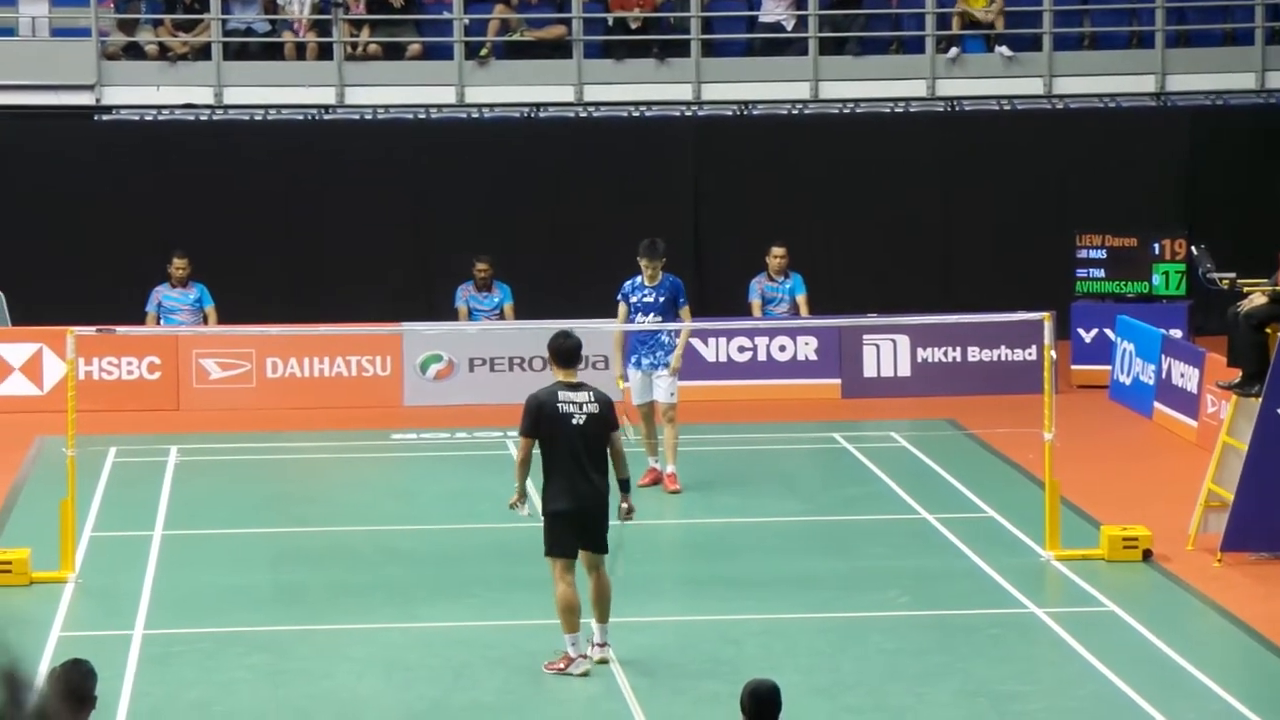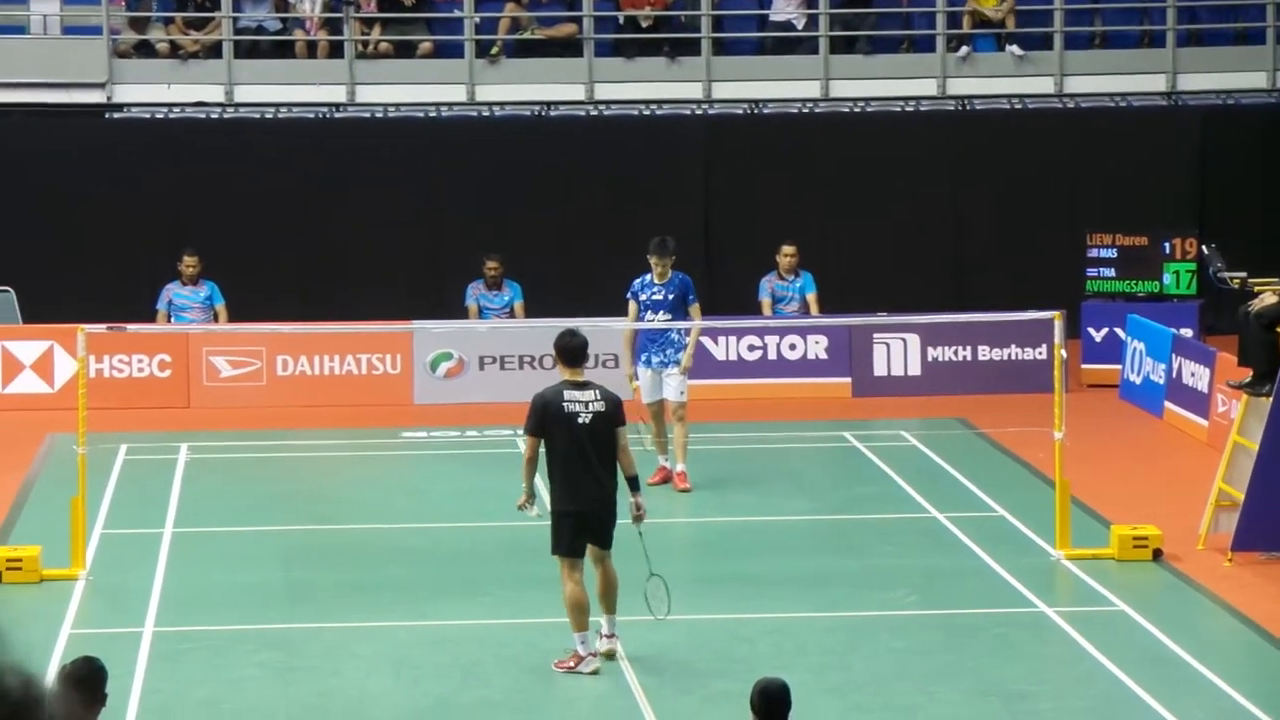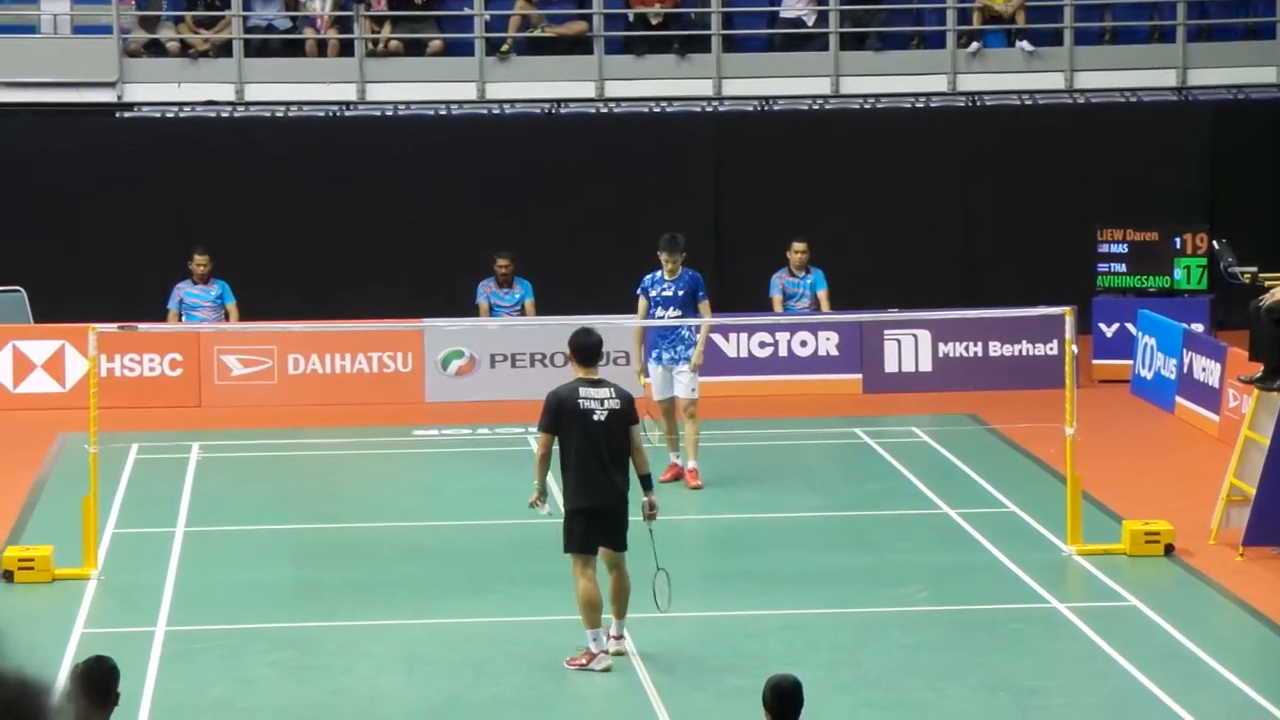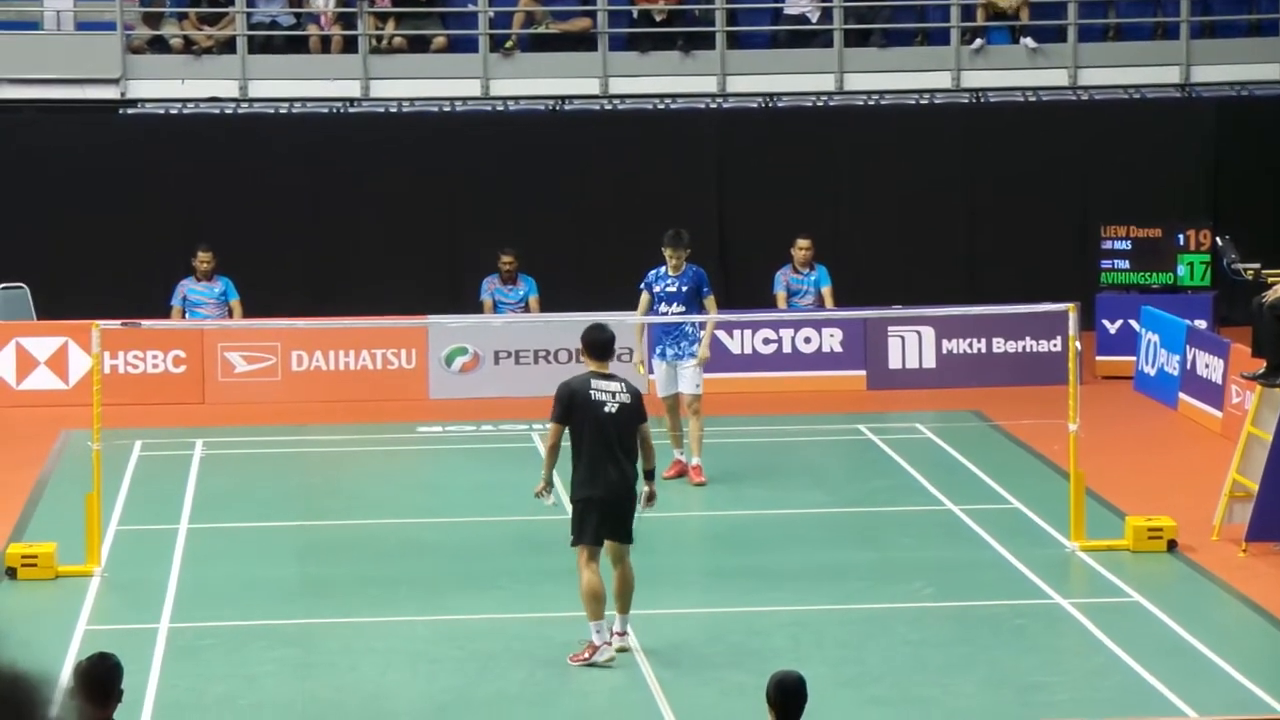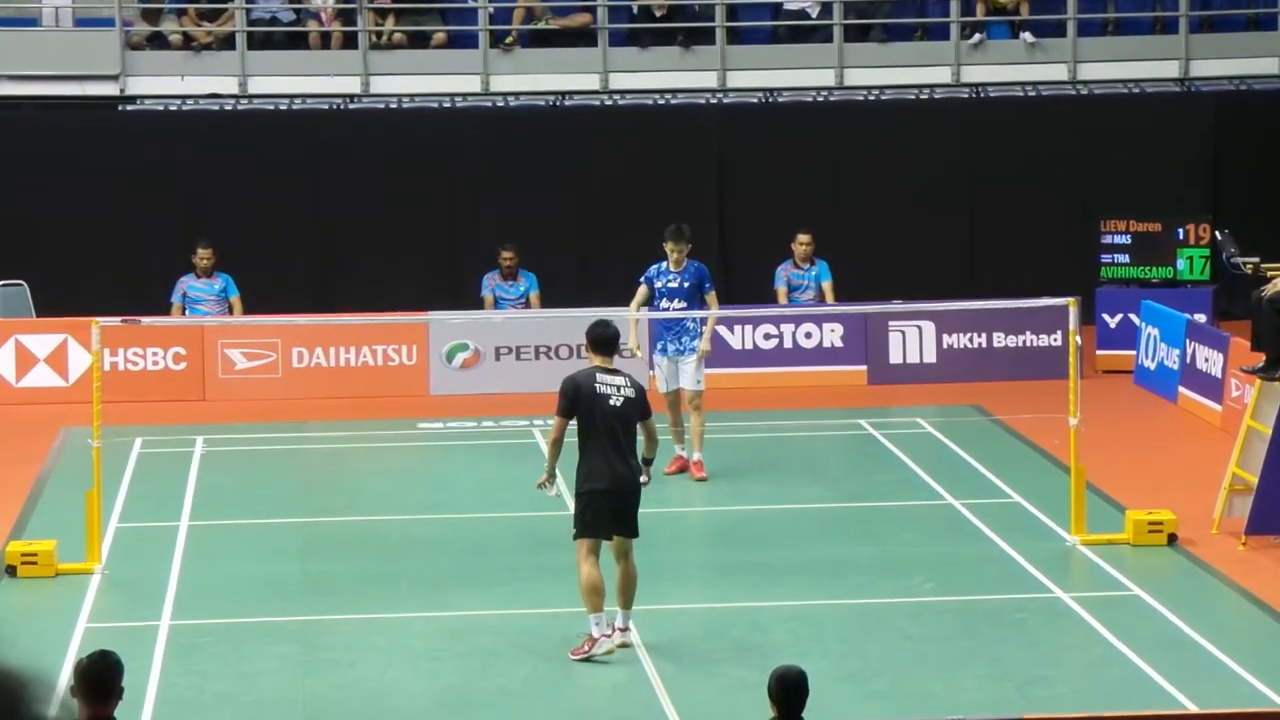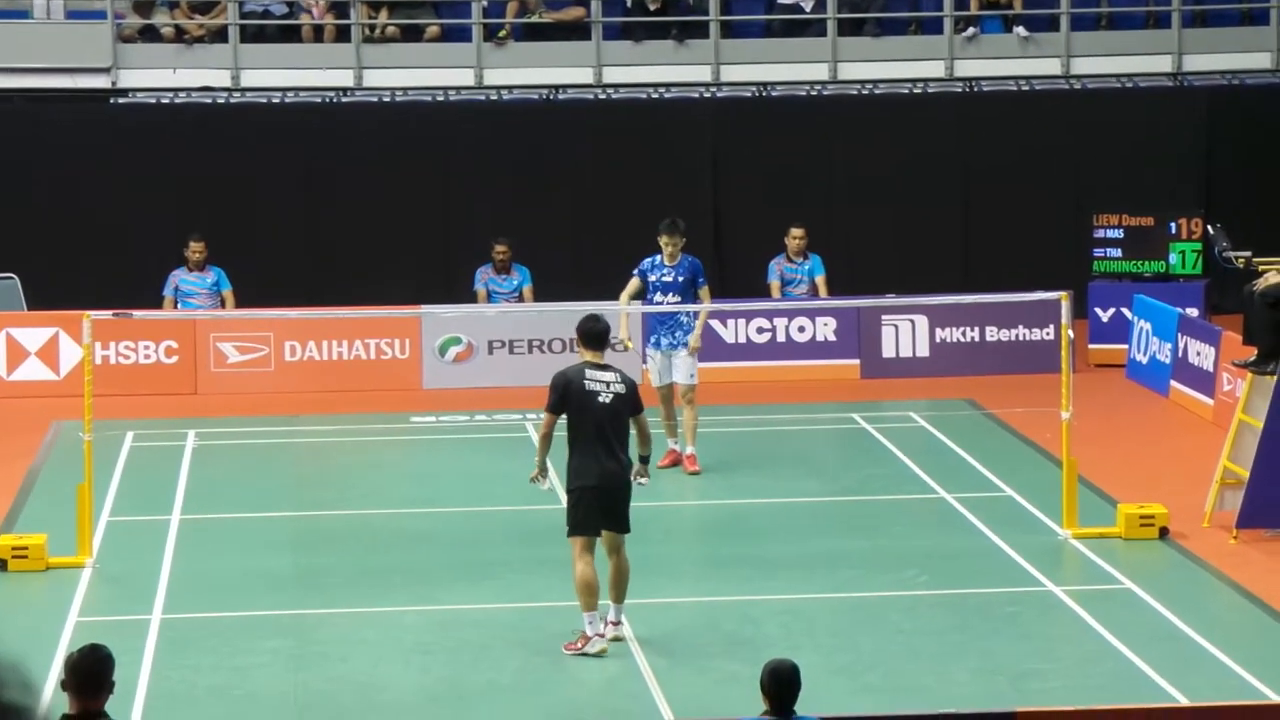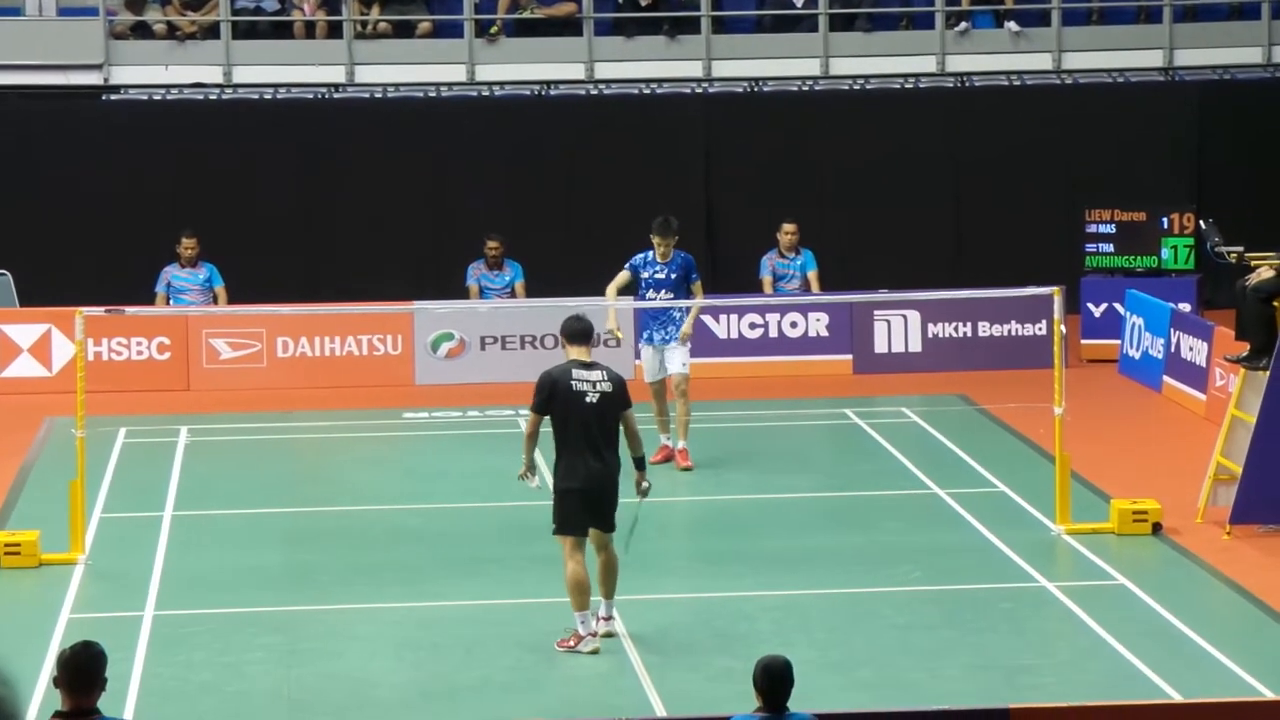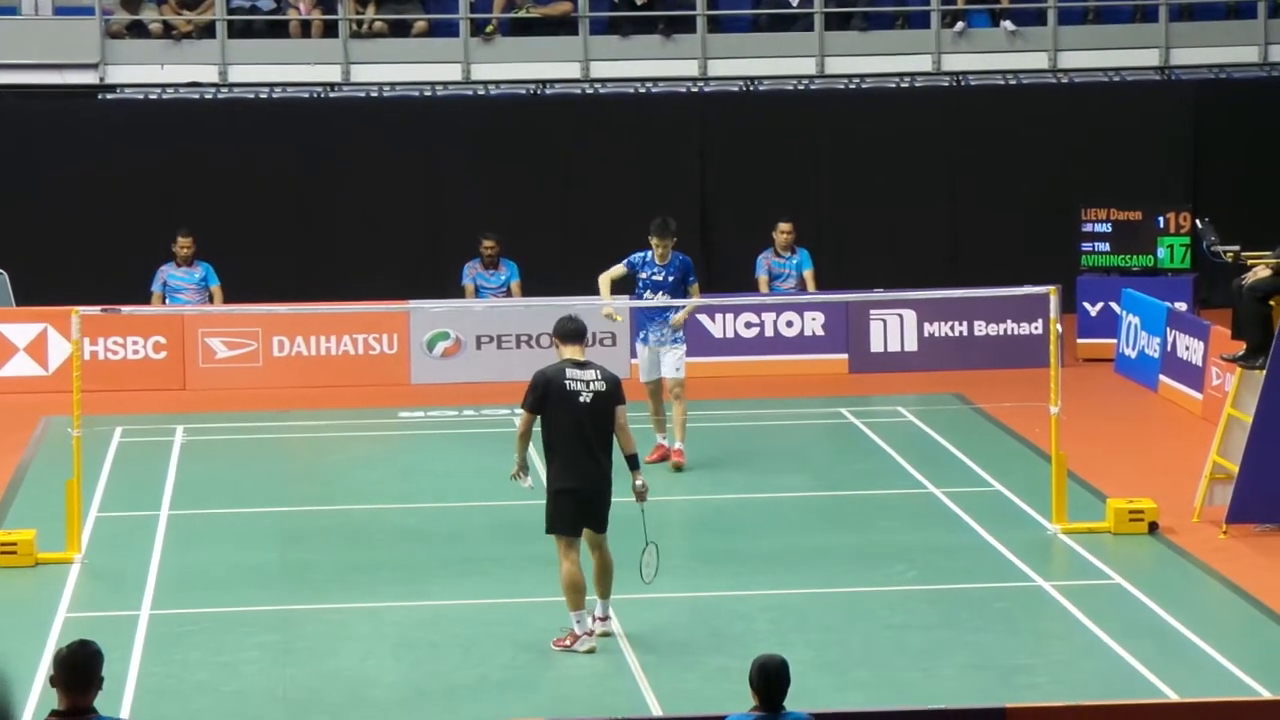
dt=0.2s
person 1, frame 1
left shoulder: (539, 401)
right shoulder: (602, 400)
left elbow: (524, 454)
right elbow: (617, 451)
left wrist: (520, 489)
right wrist: (625, 492)
left hip: (560, 501)
right hip: (597, 499)
left knee: (563, 574)
right knee: (596, 568)
left ankle: (575, 655)
right ankle: (600, 643)
person 1, frame 2
left shoulder: (545, 400)
right shoulder: (609, 398)
left elbow: (530, 454)
right elbow: (623, 450)
left wrist: (528, 490)
right wrist: (635, 493)
left hip: (567, 501)
right hip: (604, 498)
left knee: (571, 572)
right knee: (603, 559)
left ankle: (584, 653)
right ankle: (609, 636)
person 1, frame 3
left shoulder: (559, 397)
right shoulder: (622, 396)
left elbow: (544, 451)
right elbow: (637, 448)
left wrist: (540, 487)
right wrist: (648, 491)
left hip: (580, 498)
right hip: (617, 497)
left knee: (584, 570)
right knee: (616, 563)
left ankle: (597, 650)
right ankle: (617, 636)
person 1, frame 4
left shoulder: (571, 388)
right shoulder: (631, 391)
left elbow: (553, 442)
right elbow: (646, 443)
left wrist: (546, 478)
right wrist: (649, 481)
left hip: (589, 489)
right hip: (624, 488)
left knee: (588, 562)
right knee: (621, 558)
left ankle: (600, 642)
right ankle: (621, 632)
person 1, frame 5
left shoulder: (576, 382)
right shoulder: (634, 385)
left elbow: (557, 434)
right elbow: (652, 435)
left wrist: (549, 470)
right wrist: (646, 465)
left hip: (594, 482)
right hip: (628, 481)
left knee: (587, 555)
right knee: (625, 553)
left ankle: (599, 634)
right ankle: (623, 628)
person 1, frame 6
left shoulder: (566, 378)
right shoulder: (625, 381)
left elbow: (547, 429)
right elbow: (644, 432)
left wrist: (540, 464)
right wrist: (643, 463)
left hip: (584, 479)
right hip: (619, 477)
left knee: (583, 553)
right knee: (616, 548)
left ankle: (593, 633)
right ankle: (615, 622)
person 1, frame 7
left shoulder: (552, 378)
right shoulder: (614, 379)
left elbow: (532, 429)
right elbow: (631, 429)
left wrist: (528, 461)
right wrist: (641, 470)
left hip: (571, 478)
right hip: (607, 476)
left knee: (573, 551)
right knee: (604, 544)
left ankle: (585, 632)
right ankle: (606, 617)
person 1, frame 8
left shoulder: (546, 377)
right shoulder: (609, 378)
left elbow: (525, 428)
right elbow: (622, 428)
left wrist: (520, 461)
right wrist: (636, 473)
left hip: (564, 479)
right hip: (600, 477)
left knee: (568, 552)
right knee: (598, 544)
left ankle: (581, 632)
right ankle: (602, 617)
person 2, frame 1
left shoulder: (674, 285)
right shoulder: (629, 287)
left elbow: (687, 321)
right elbow: (620, 326)
left wrist: (678, 353)
right wrist: (618, 363)
left hip: (664, 359)
right hip: (637, 360)
left knee: (668, 414)
right knee: (645, 414)
left ankle: (670, 471)
right ankle: (654, 467)
person 2, frame 2
left shoulder: (683, 282)
right shoulder: (638, 285)
left elbow: (697, 319)
right elbow: (631, 325)
left wrist: (689, 352)
right wrist: (628, 361)
left hip: (674, 358)
right hip: (646, 358)
left knee: (678, 413)
right knee: (654, 413)
left ankle: (680, 470)
right ankle: (664, 465)
person 2, frame 3
left shoulder: (693, 279)
right shoulder: (649, 282)
left elbow: (706, 317)
right elbow: (640, 321)
left wrist: (699, 349)
right wrist: (637, 356)
left hip: (684, 354)
right hip: (657, 355)
left knee: (689, 409)
right knee: (666, 410)
left ankle: (692, 467)
right ankle: (675, 463)
person 2, frame 4
left shoulder: (697, 275)
right shoulder: (653, 277)
left elbow: (712, 312)
right elbow: (641, 314)
left wrist: (705, 344)
right wrist: (638, 349)
left hip: (689, 350)
right hip: (661, 351)
left knee: (693, 405)
right knee: (669, 406)
left ankle: (696, 464)
right ankle: (679, 459)
person 2, frame 5
left shoulder: (698, 271)
right shoulder: (654, 272)
left elbow: (713, 307)
right elbow: (635, 304)
left wrist: (706, 337)
right wrist: (633, 336)
left hip: (690, 346)
right hip: (662, 346)
left knee: (694, 401)
right knee: (670, 402)
left ankle: (697, 459)
right ankle: (680, 455)
person 2, frame 6
left shoulder: (693, 265)
right shoulder: (648, 266)
left elbow: (706, 302)
right elbow: (625, 296)
left wrist: (697, 332)
right wrist: (624, 327)
left hip: (683, 340)
right hip: (656, 340)
left knee: (687, 395)
right knee: (664, 396)
left ankle: (690, 453)
right ankle: (673, 449)
person 2, frame 7
left shoulder: (686, 261)
right shoulder: (640, 261)
left elbow: (699, 295)
right elbow: (612, 287)
left wrist: (689, 322)
right wrist: (612, 317)
left hip: (675, 335)
right hip: (649, 336)
left knee: (681, 387)
right knee: (656, 391)
left ankle: (682, 448)
right ankle: (666, 444)
person 2, frame 8
left shoulder: (683, 263)
right shoulder: (638, 260)
left elbow: (695, 297)
right elbow: (604, 277)
left wrist: (683, 314)
right wrist: (607, 303)
left hip: (672, 336)
right hip: (645, 335)
left knee: (676, 390)
right knee: (653, 391)
left ankle: (678, 447)
right ankle: (662, 443)
